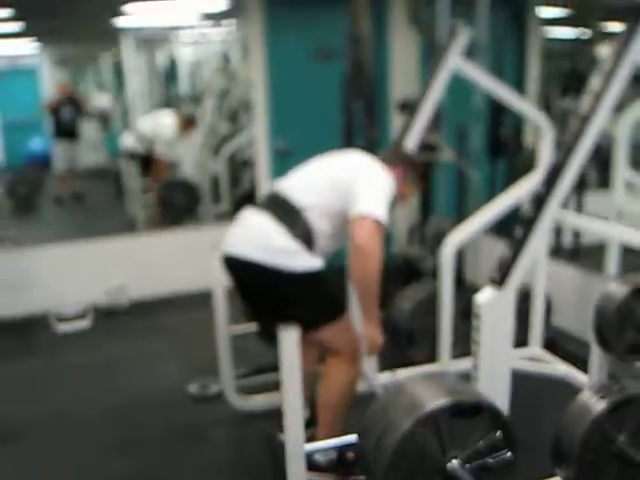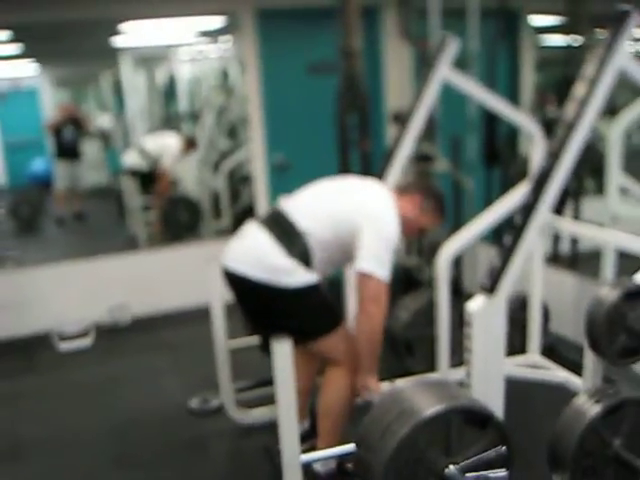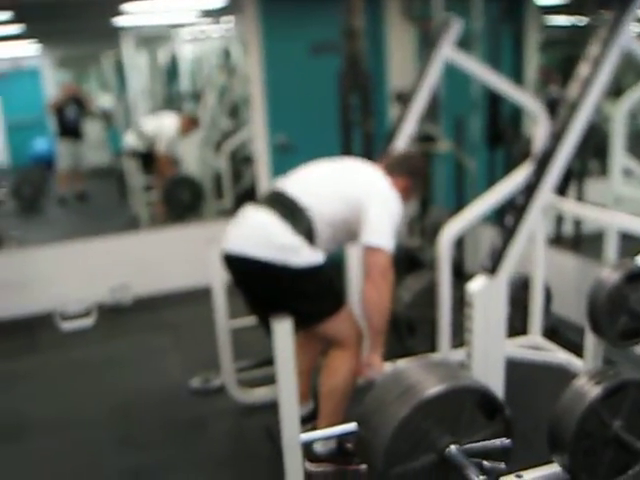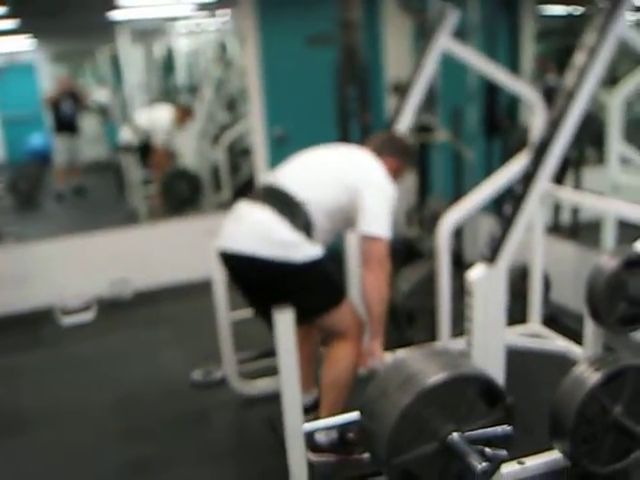
dt=0.7s
person 1, frame 1
left shoulder: (352, 164)
right shoulder: (378, 177)
right elbow: (365, 245)
right wrist: (372, 322)
left hip: (239, 245)
right hip: (277, 256)
left knee: (309, 333)
right knee: (344, 350)
person 1, frame 2
left shoulder: (367, 191)
right shoulder: (384, 220)
right elbow: (371, 305)
right wrist: (368, 376)
left hip: (240, 256)
right hip: (272, 271)
left knee: (308, 343)
right knee: (344, 359)
person 1, frame 3
left shoulder: (348, 169)
right shoulder: (385, 195)
right elbow: (378, 277)
right wrist: (376, 353)
left hip: (238, 243)
right hip: (280, 253)
left knee: (308, 328)
right knee: (346, 341)
left ankle: (301, 416)
right ankle: (324, 447)
person 1, frame 4
left shoulder: (330, 155)
right shoulder: (377, 180)
right elbow: (375, 264)
right wrist: (376, 341)
left hip: (233, 241)
right hip: (278, 249)
left knee: (306, 317)
right knee: (347, 331)
left ankle: (305, 406)
right ankle: (325, 437)
